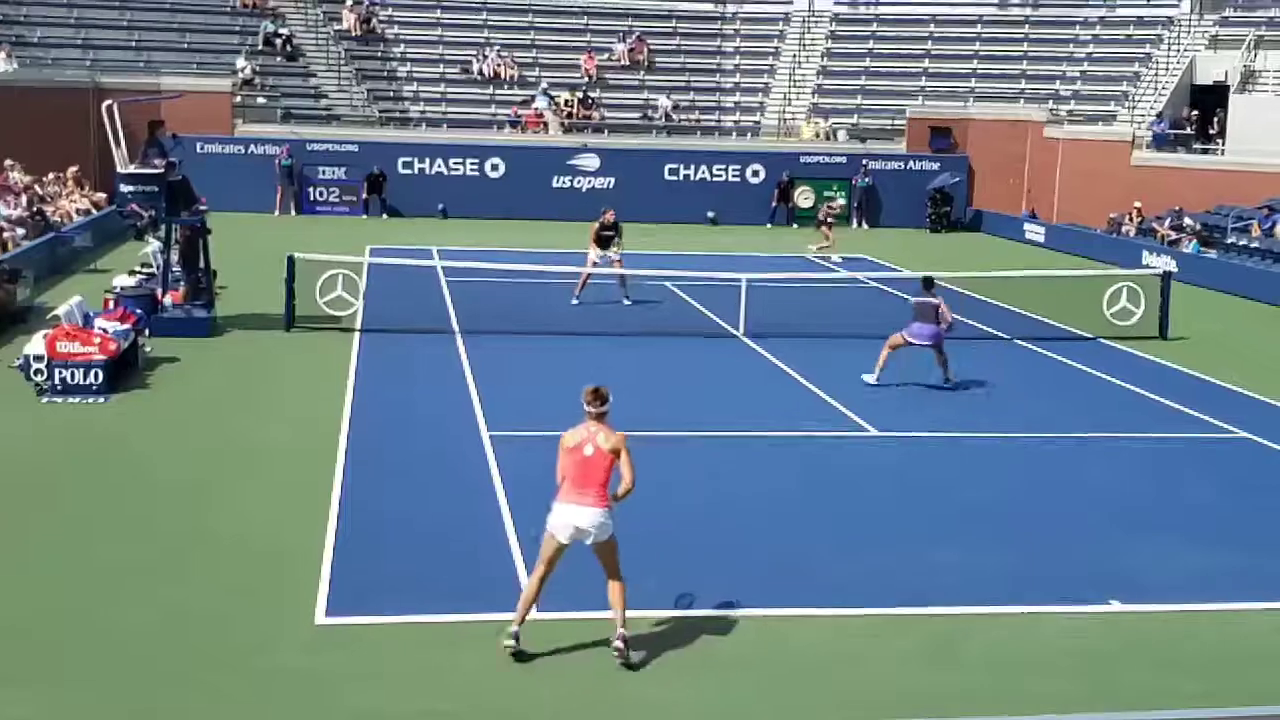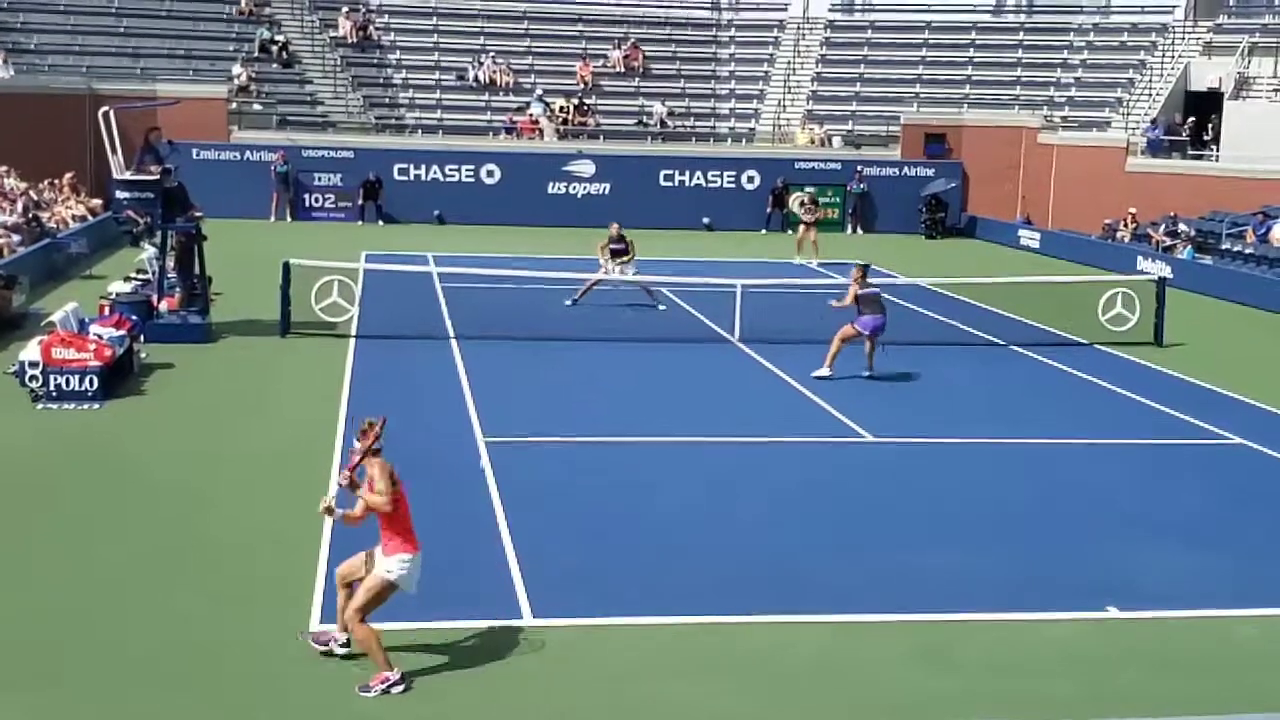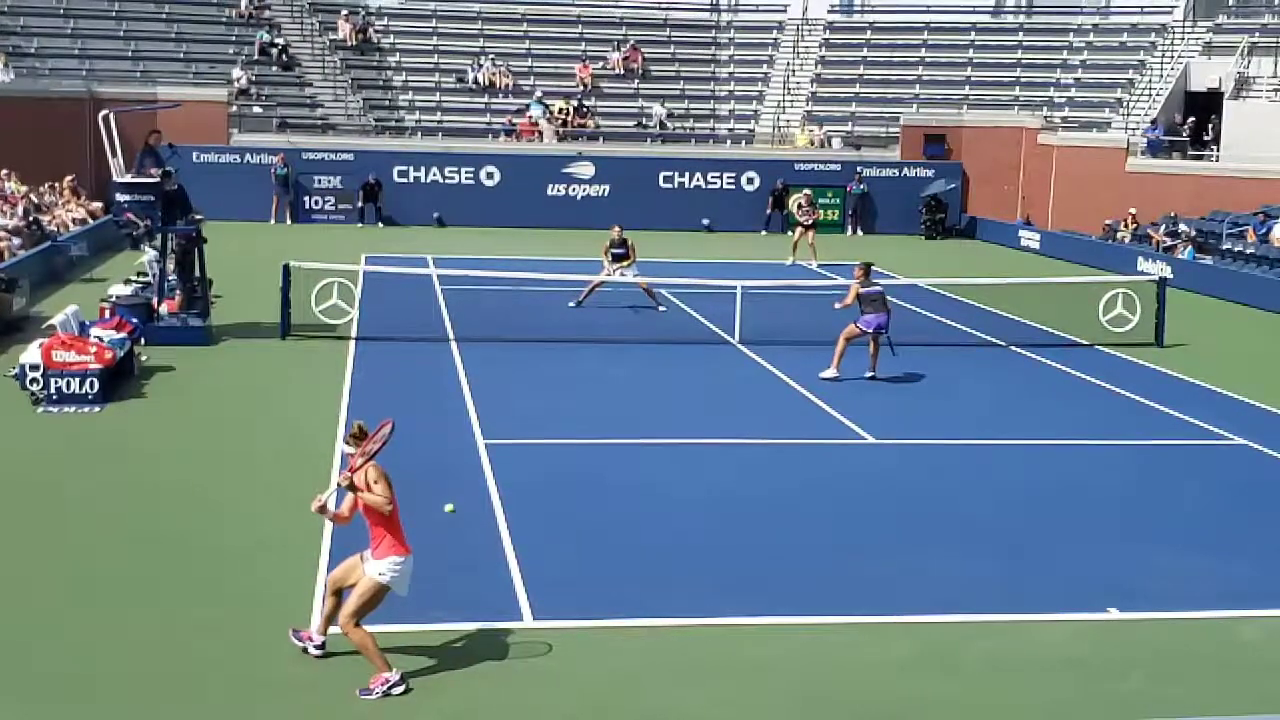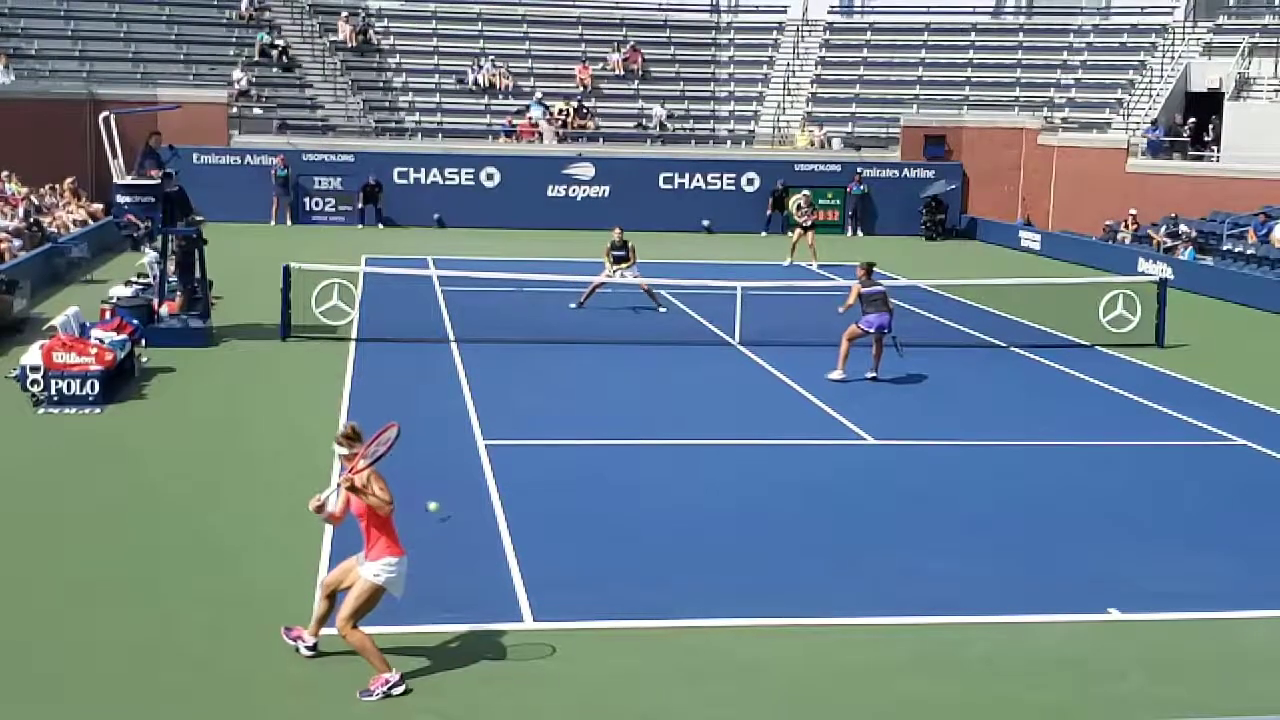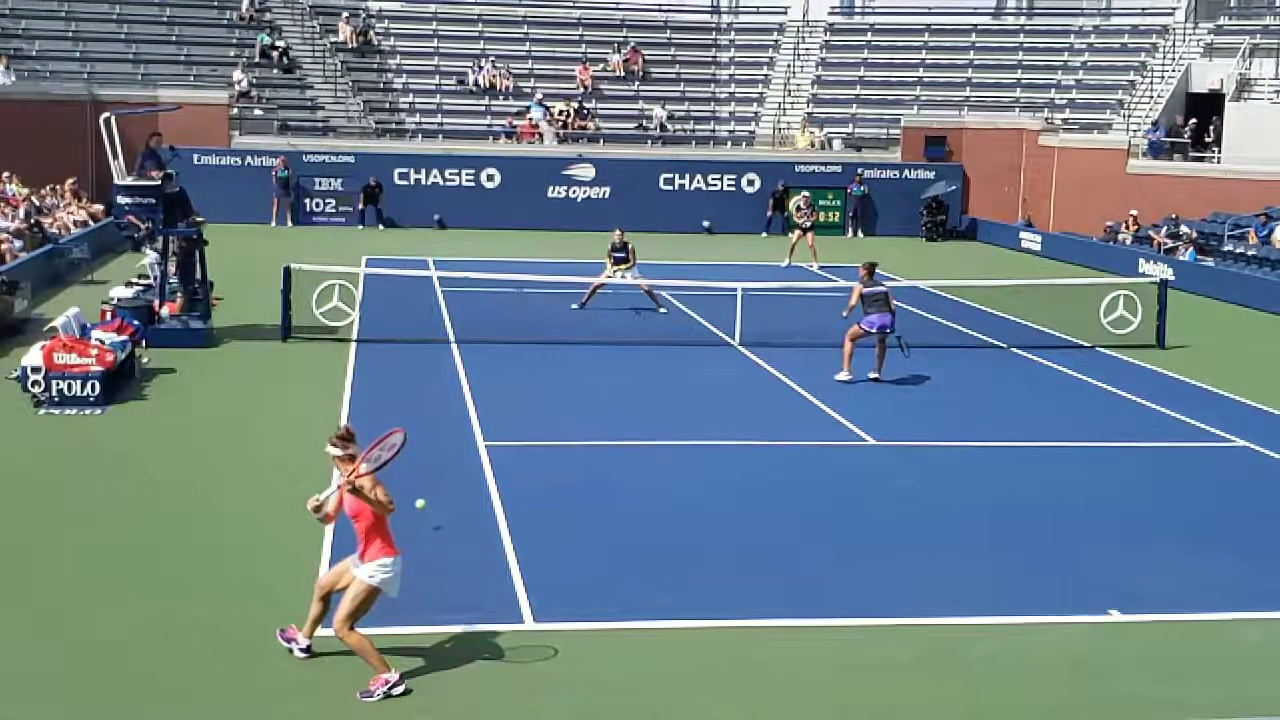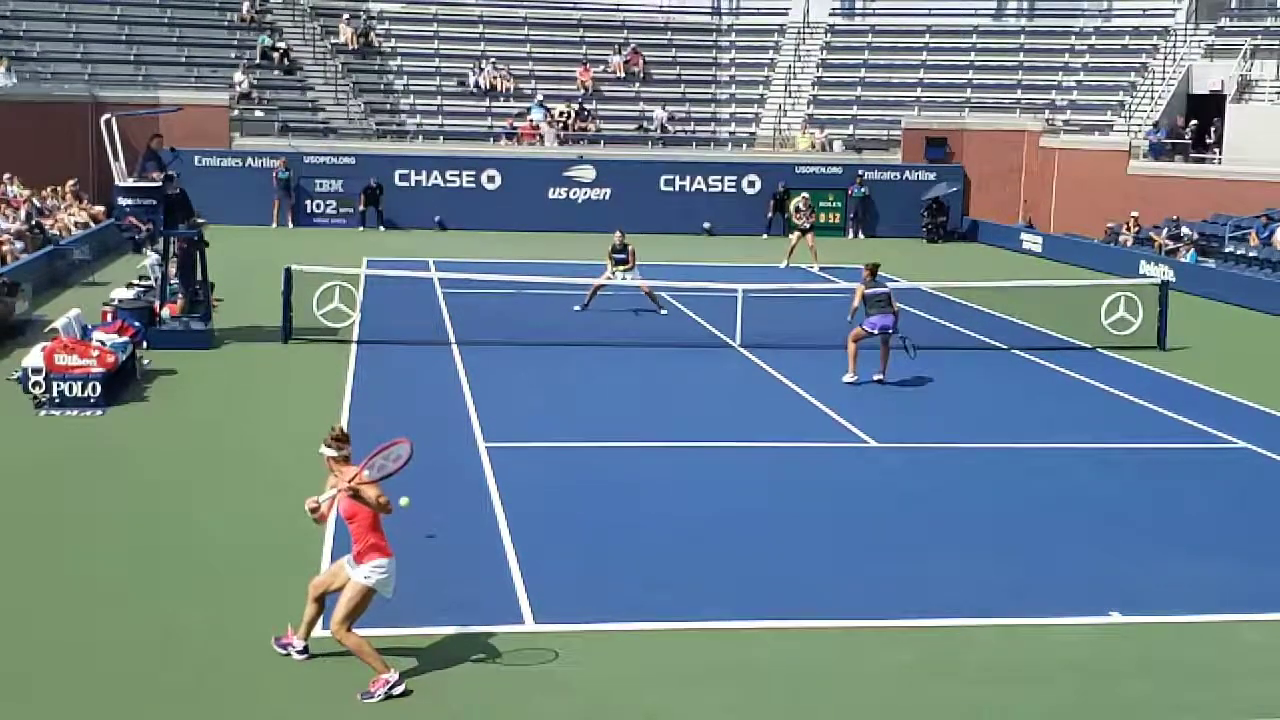
dt=0.7s
person 1, frame 1
left shoulder: (567, 436)
right shoulder: (617, 439)
left elbow: (561, 479)
right elbow: (628, 482)
right wrist: (614, 499)
left hip: (564, 510)
right hip: (596, 515)
left knee: (541, 571)
right knee: (614, 576)
left ankle: (514, 630)
right ankle: (620, 635)
person 1, frame 2
left shoulder: (378, 467)
right shoulder: (371, 472)
left elbow: (387, 505)
right elbow: (358, 517)
left wrist: (356, 489)
right wrist: (334, 512)
left hip: (400, 558)
right hip: (388, 552)
left knee: (352, 616)
right knee: (342, 575)
left ankle: (390, 676)
right ankle: (341, 638)
person 1, frame 3
left shoulder: (372, 470)
right shoulder: (357, 475)
left elbow: (386, 506)
right elbow: (344, 517)
left wrist: (355, 491)
right wrist: (325, 511)
left hip: (391, 559)
right hip: (377, 554)
left knee: (347, 621)
right knee: (333, 582)
left ankle: (390, 678)
right ankle: (317, 639)
person 1, frame 4
left shoulder: (367, 474)
right shoulder: (349, 479)
left elbow: (388, 508)
right elbow: (337, 518)
left wrist: (357, 491)
right wrist: (321, 511)
left hip: (385, 560)
right hip: (371, 556)
left knee: (344, 625)
right knee: (328, 585)
left ankle: (390, 678)
right ankle: (309, 639)
person 1, frame 5
left shoulder: (362, 476)
right shoulder: (344, 479)
left elbow: (389, 508)
right elbow: (330, 518)
left wrist: (359, 494)
right wrist: (317, 511)
left hip: (379, 562)
right hip: (364, 557)
left knee: (341, 627)
right knee: (322, 587)
left ankle: (389, 679)
right ankle: (302, 641)
person 1, frame 6
left shoulder: (356, 476)
right shoulder: (335, 480)
left elbow: (386, 507)
right elbow: (322, 518)
left wrist: (358, 496)
right wrist: (313, 509)
left hip: (374, 563)
right hip: (358, 558)
left knee: (339, 629)
right knee: (316, 588)
left ankle: (389, 678)
right ankle: (299, 643)
